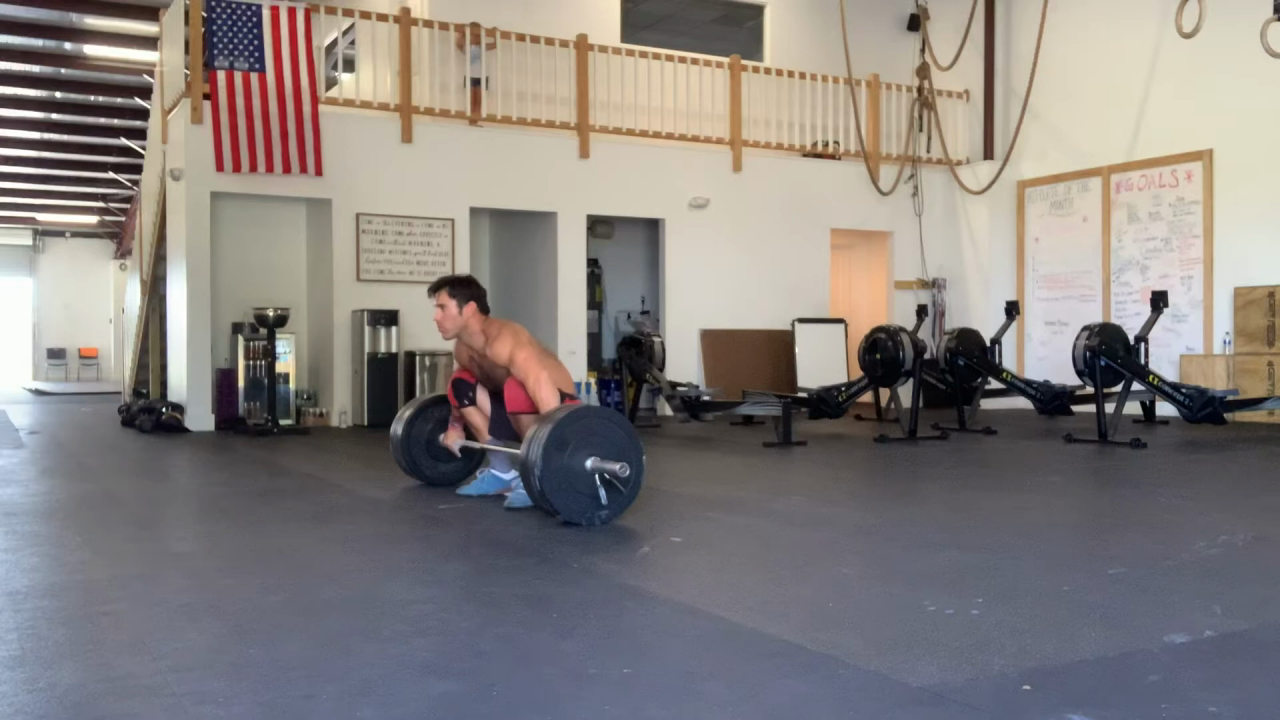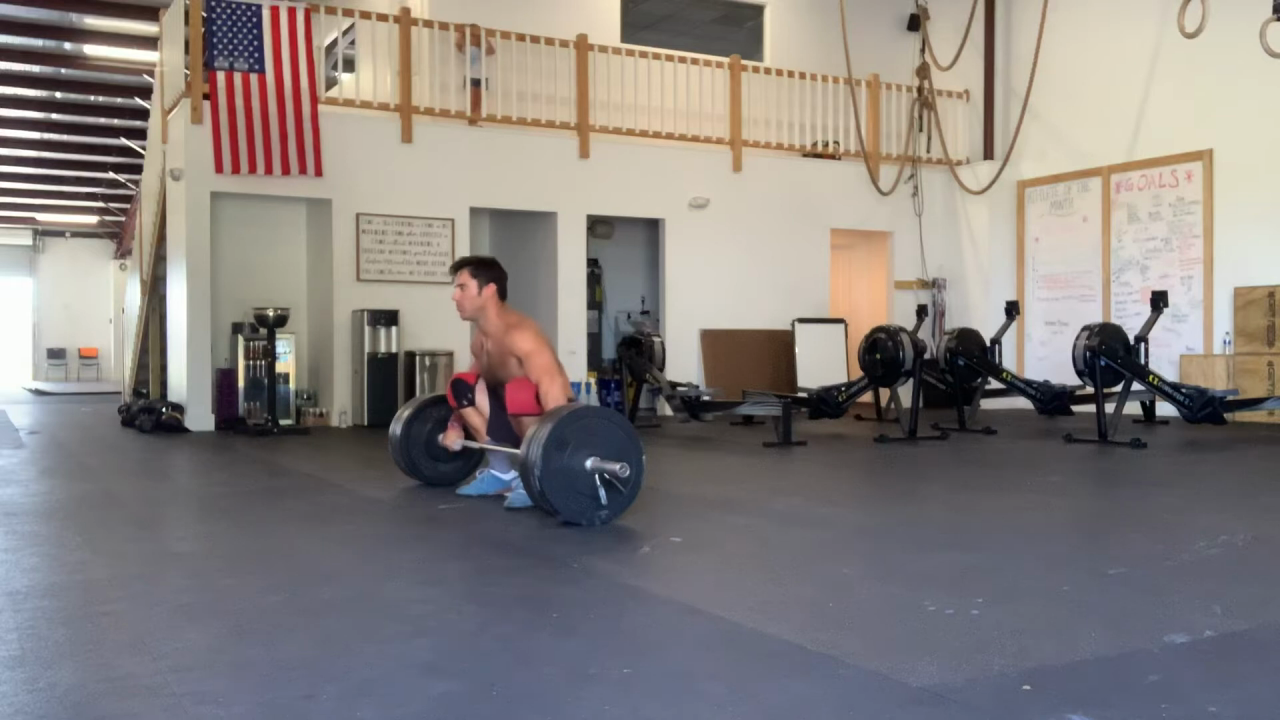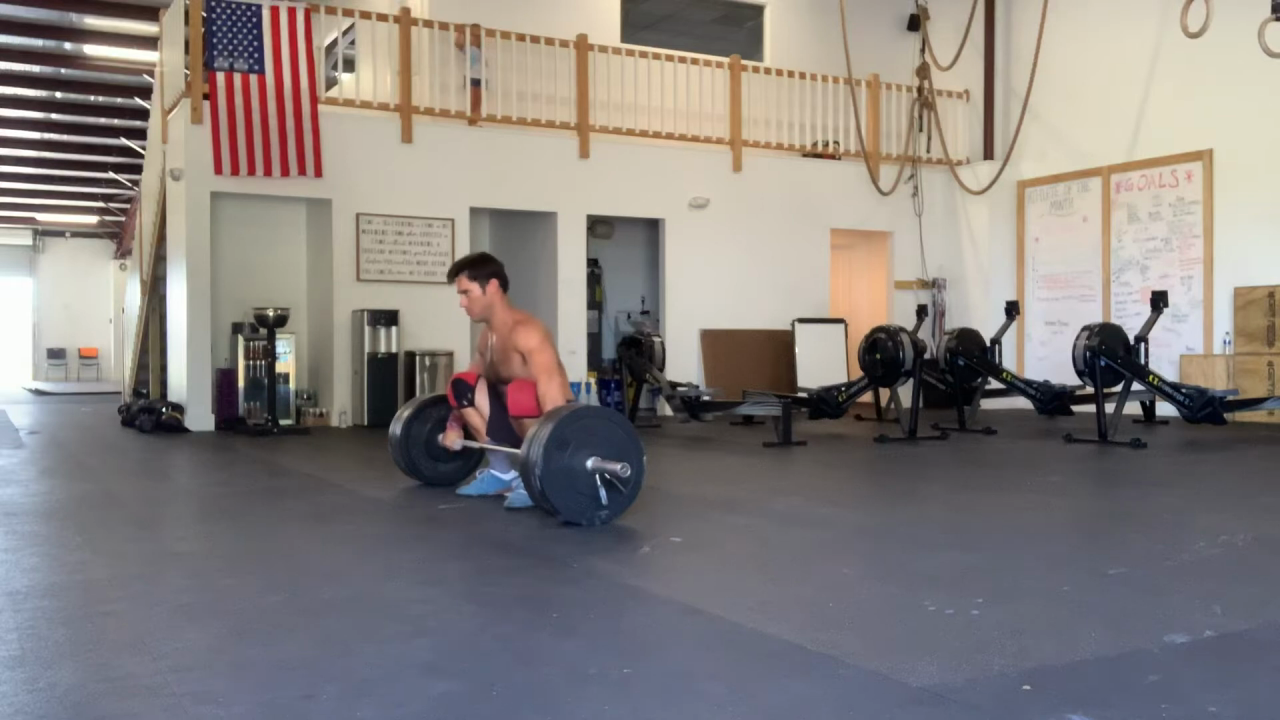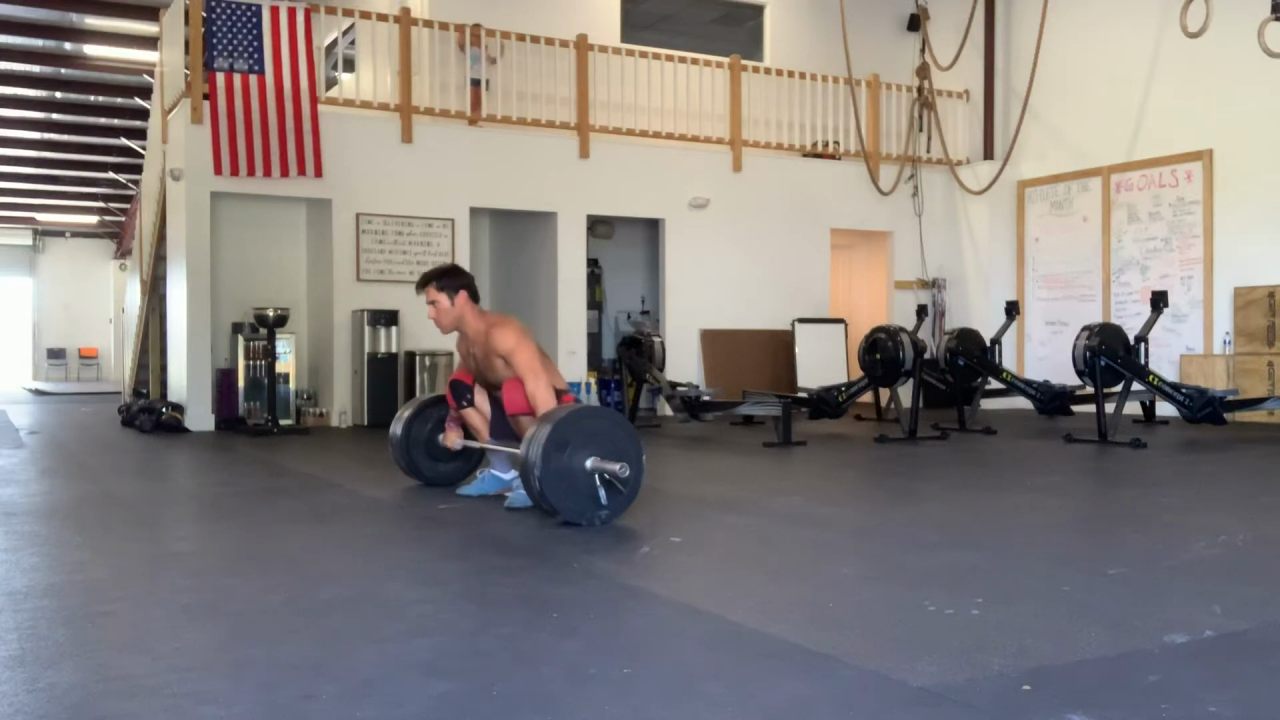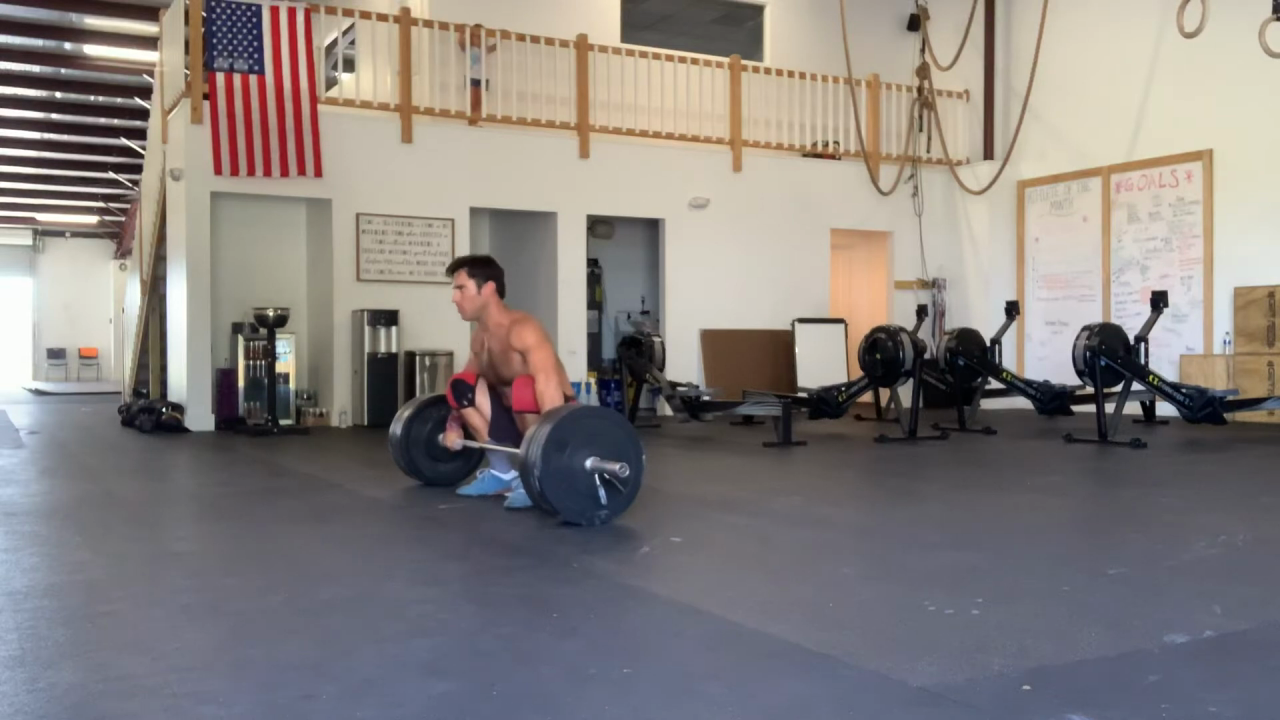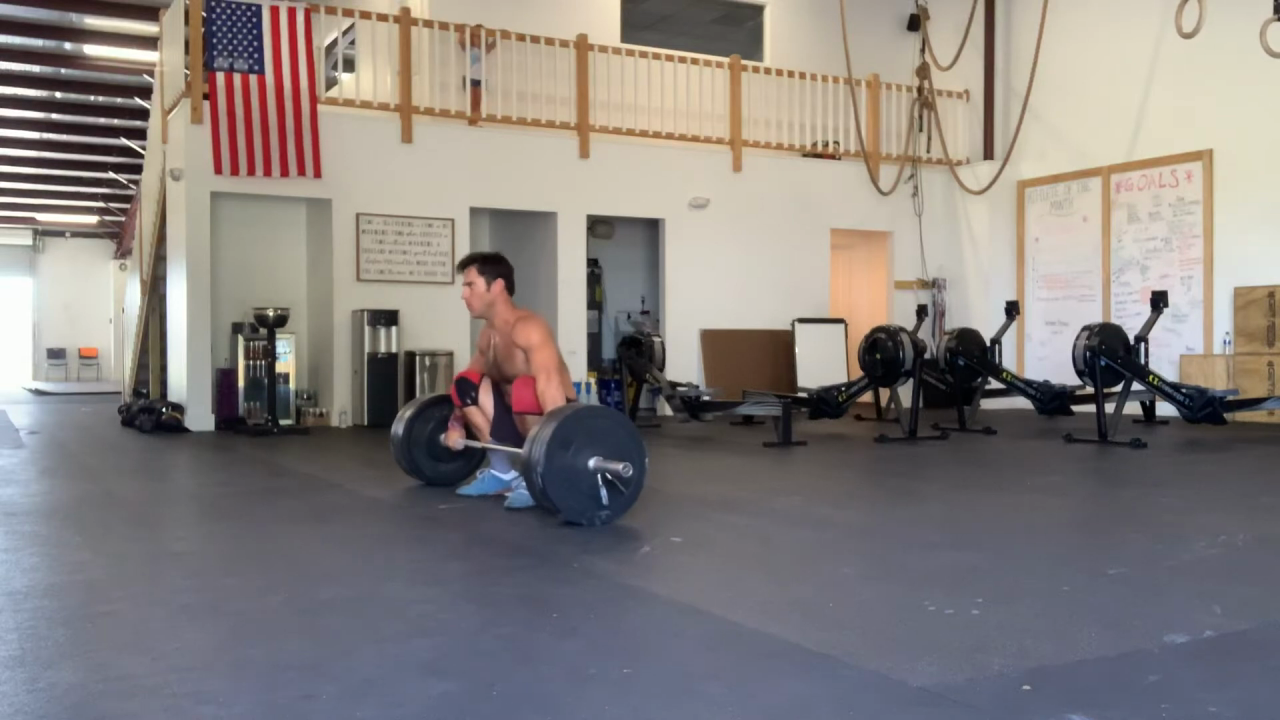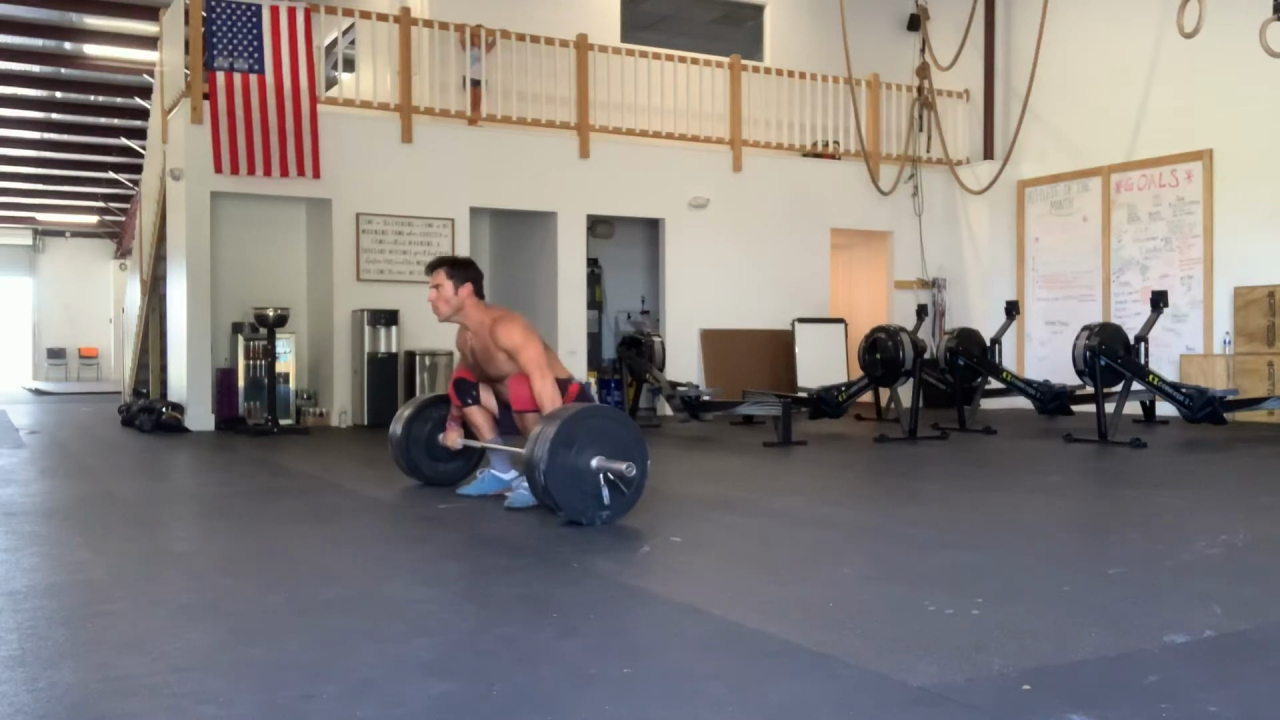
dt=0.5s
person 1, frame 1
left shoulder: (501, 339)
right shoulder: (464, 350)
left elbow: (540, 381)
right elbow: (464, 387)
right wrist: (456, 425)
right hip: (523, 416)
left knee: (517, 388)
right knee: (461, 386)
right ankle: (502, 472)
person 1, frame 2
left shoulder: (518, 332)
right shoulder: (480, 338)
left elbow: (552, 384)
right elbow: (476, 380)
right wrist: (456, 425)
right hip: (522, 420)
left knee: (518, 391)
right knee: (462, 385)
right ankle: (502, 472)
person 1, frame 3
left shoulder: (525, 330)
right shoulder: (487, 336)
left elbow: (550, 384)
right elbow: (473, 380)
right wrist: (455, 424)
right hip: (521, 422)
left knee: (519, 392)
right knee: (462, 385)
right ankle: (502, 473)
person 1, frame 4
left shoulder: (501, 332)
right shoulder: (465, 341)
left elbow: (539, 384)
right elbow: (465, 381)
right wrist: (453, 425)
left knee: (514, 391)
right knee: (459, 386)
right ankle: (503, 473)
person 1, frame 5
left shoulder: (522, 329)
right shoulder: (481, 336)
left elbow: (548, 383)
right elbow: (470, 378)
right wrist: (454, 424)
right hip: (521, 419)
left knee: (524, 389)
right knee: (461, 386)
right ankle: (503, 472)
person 1, frame 6
left shoulder: (528, 327)
right shoulder: (488, 335)
left elbow: (549, 382)
right elbow: (472, 378)
right wrist: (456, 424)
right hip: (523, 419)
left knee: (523, 390)
right knee: (465, 384)
right ankle: (504, 473)
person 1, frame 7
left shoulder: (504, 327)
right shoulder: (465, 336)
left elbow: (542, 380)
right elbow: (463, 377)
right wrist: (453, 423)
left hip: (569, 404)
left knee: (521, 388)
right knee: (462, 386)
right ankle: (503, 472)
